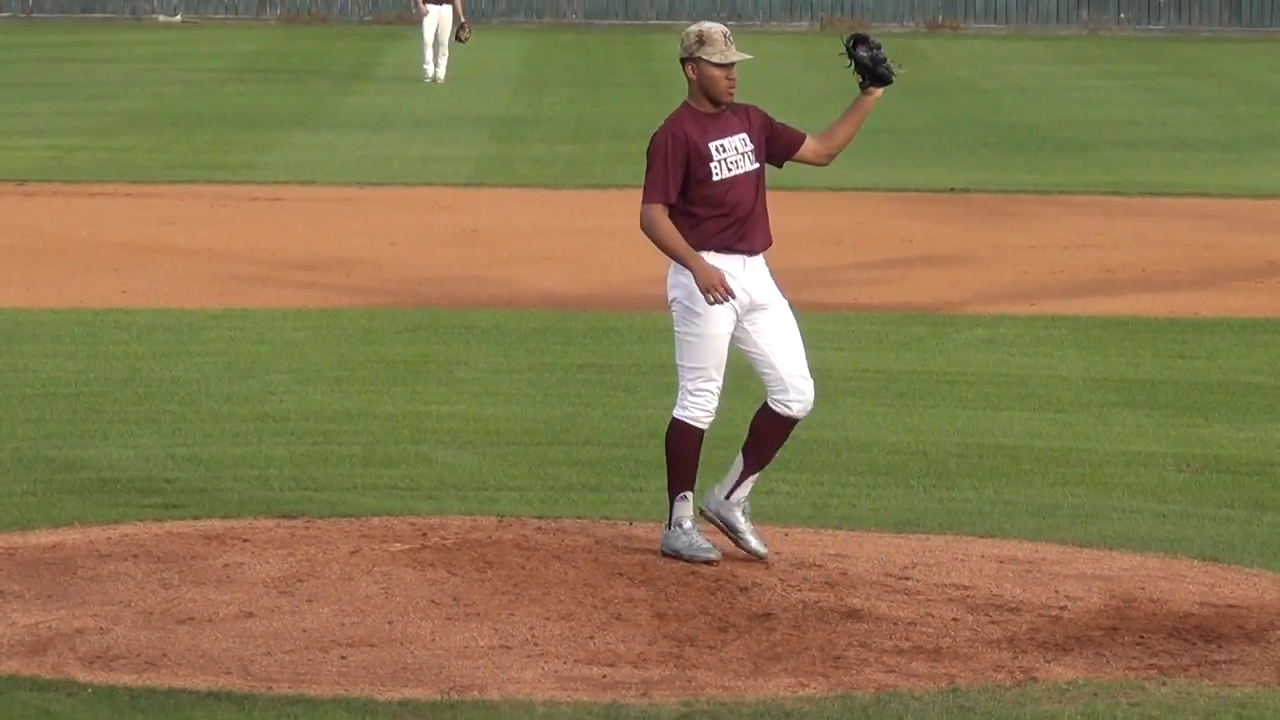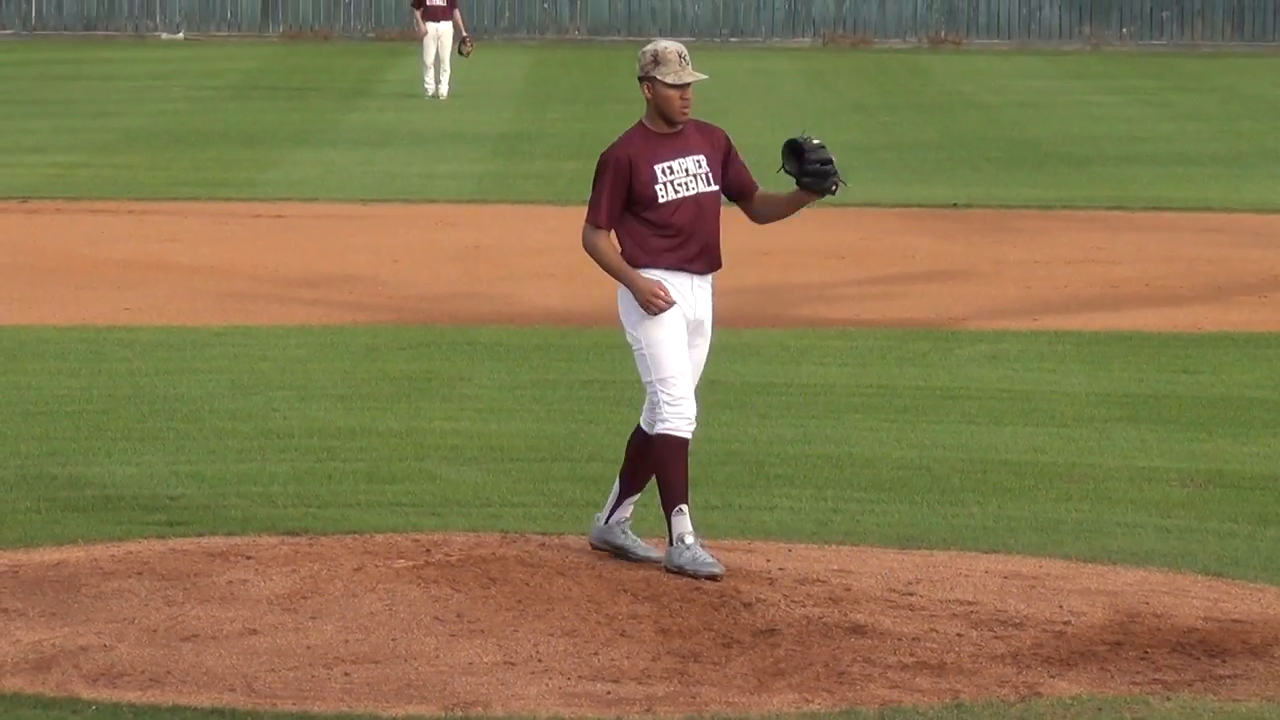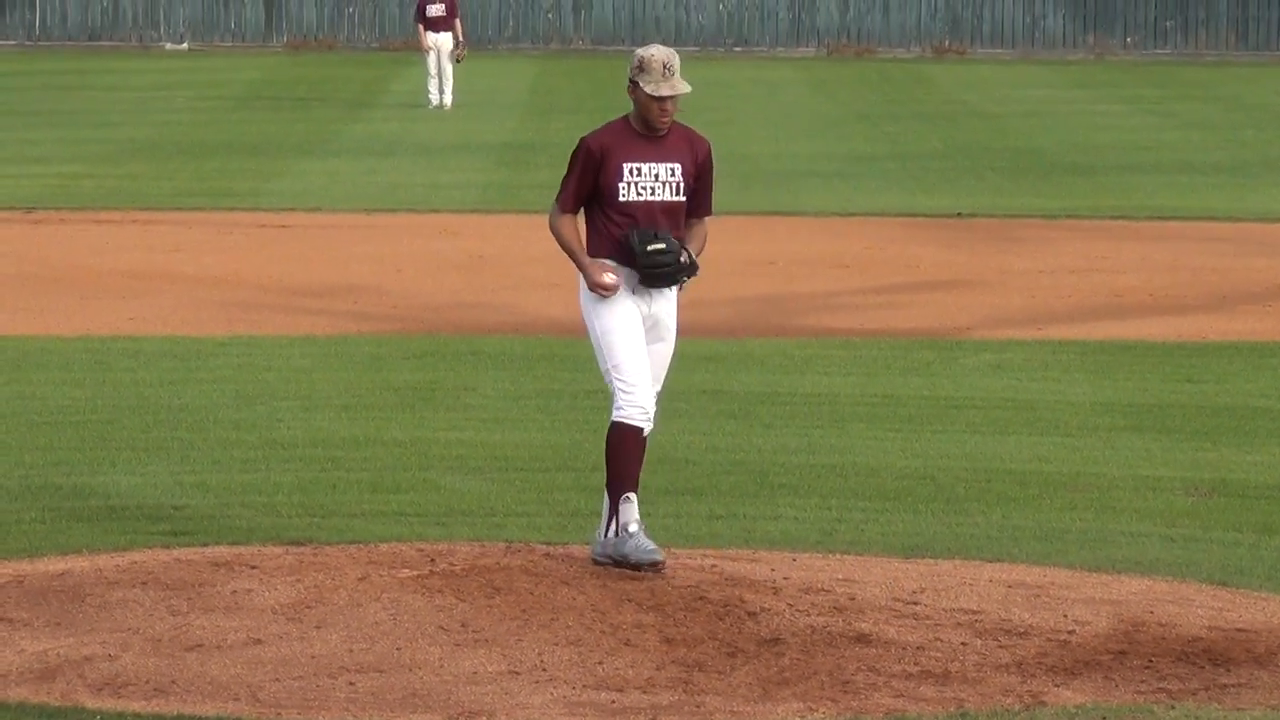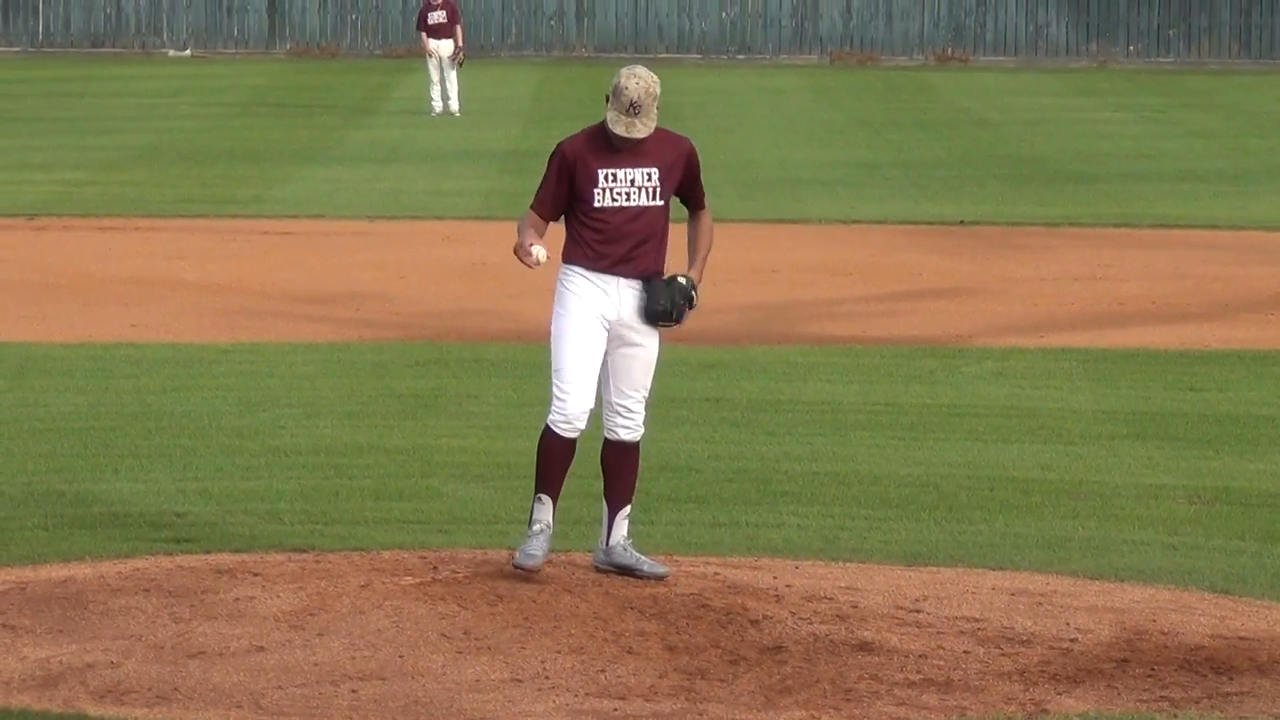
dt=0.3s
person 1, frame 1
left shoulder: (750, 120)
right shoulder: (675, 134)
left elbow: (822, 150)
right elbow: (652, 215)
left wrist: (869, 95)
right wrist: (698, 266)
left hip: (756, 274)
right hip: (705, 277)
left knee: (794, 394)
right knee: (699, 401)
left ankle: (730, 499)
right ankle: (681, 525)
person 1, frame 2
left shoulder: (711, 139)
right shoulder: (623, 154)
left elbow: (759, 208)
right elbow: (594, 234)
left wrist: (805, 194)
right wrist: (634, 282)
left hip: (700, 292)
right hip: (654, 295)
left knee: (665, 415)
right knee: (675, 414)
left ankle: (612, 522)
right ankle: (682, 540)
person 1, frame 3
left shoulder: (695, 147)
right shoulder: (600, 144)
left elbow: (700, 220)
right elbow: (562, 213)
left wrist: (687, 254)
right wrist: (585, 264)
left hip: (661, 291)
right hip: (609, 286)
left knee: (639, 410)
right knee: (630, 399)
left ankle: (615, 534)
right ankle: (627, 527)
person 1, frame 4
left shoulder: (677, 151)
right shoulder: (574, 151)
left elbow: (699, 211)
right elbow: (539, 214)
left wrist: (694, 271)
right wrist: (527, 239)
left hip: (641, 298)
right hip: (584, 289)
left knee: (628, 421)
right knee: (571, 408)
left ankle: (615, 542)
right ankle: (540, 524)
